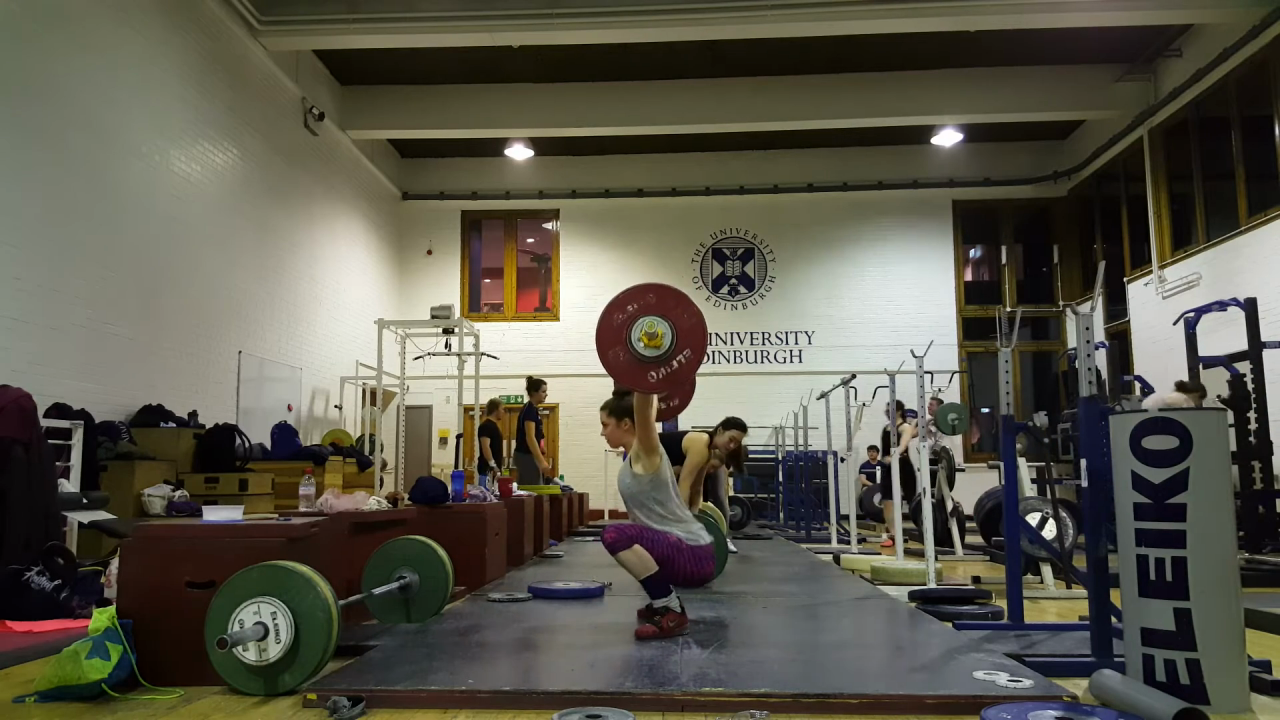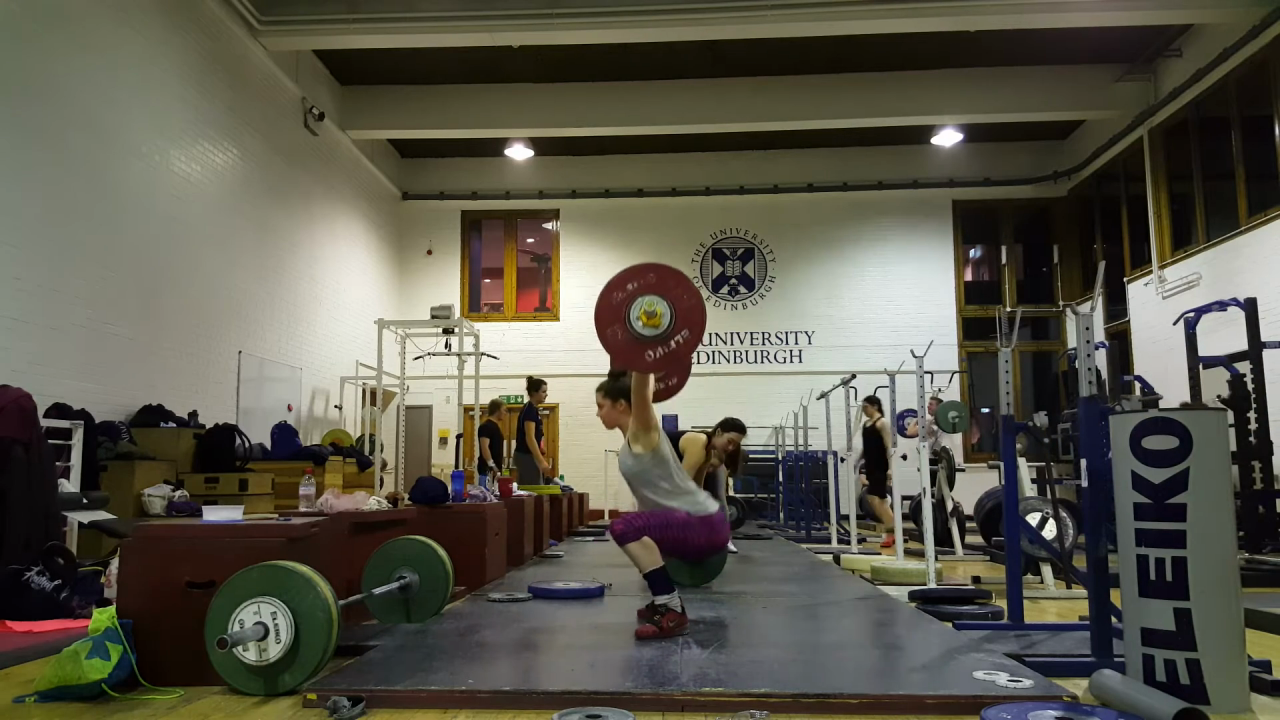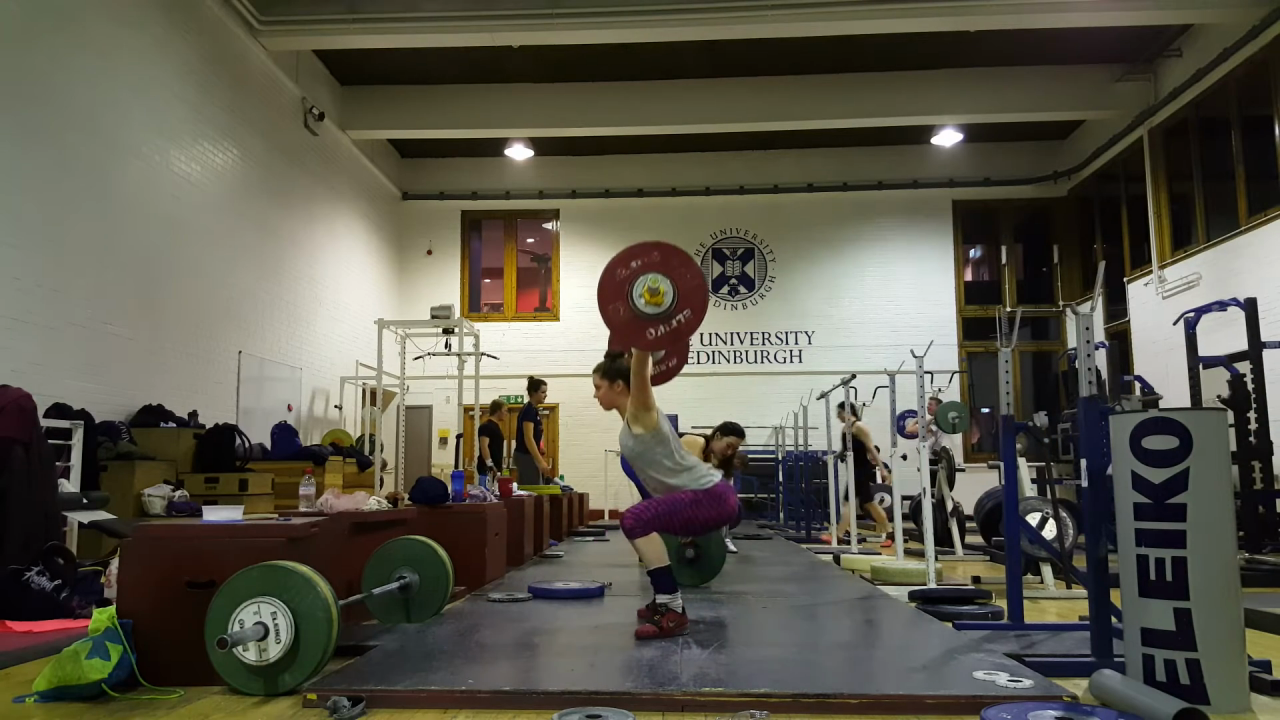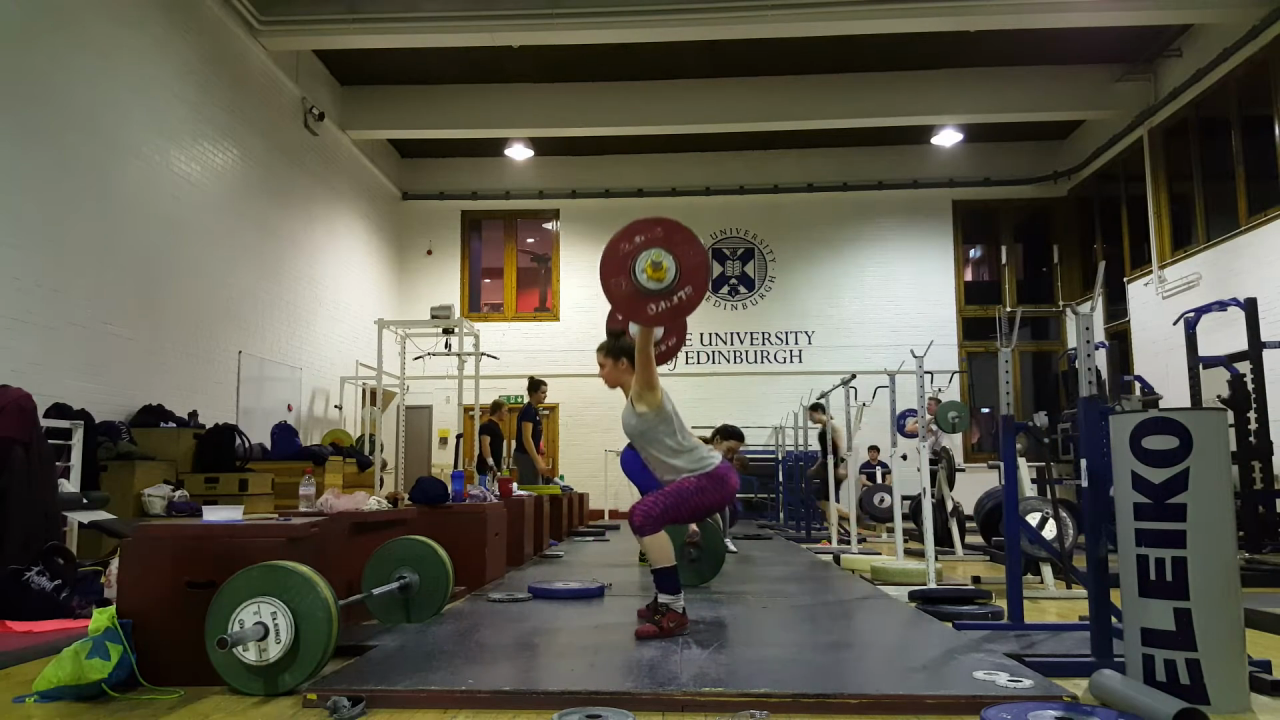
dt=0.2s
person 1, frame 1
left shoulder: (645, 453)
right shoulder: (638, 455)
left elbow: (642, 410)
right elbow: (649, 411)
left hip: (693, 556)
right hip: (685, 551)
left knee: (616, 535)
right knee: (623, 538)
left ankle: (671, 612)
right ankle: (665, 601)
person 1, frame 2
left shoulder: (642, 432)
right shoulder: (634, 435)
left elbow: (641, 391)
right elbow: (646, 390)
left hip: (705, 527)
right hip: (696, 526)
left knee: (625, 528)
right knee: (635, 532)
left ankle: (672, 612)
right ankle: (666, 600)
person 1, frame 3
left shoulder: (640, 412)
right shoulder: (632, 416)
left elbow: (639, 371)
right elbow: (643, 366)
left hip: (712, 497)
right hip: (705, 497)
left knee: (635, 521)
right knee: (642, 524)
left ankle: (673, 612)
right ankle: (667, 599)
person 1, frame 4
left shoulder: (644, 390)
right shoulder: (634, 394)
left elbow: (644, 347)
right elbow: (643, 349)
left hip: (713, 478)
right hip: (705, 477)
left knee: (644, 516)
right knee: (648, 517)
left ankle: (674, 612)
right ankle: (667, 599)
